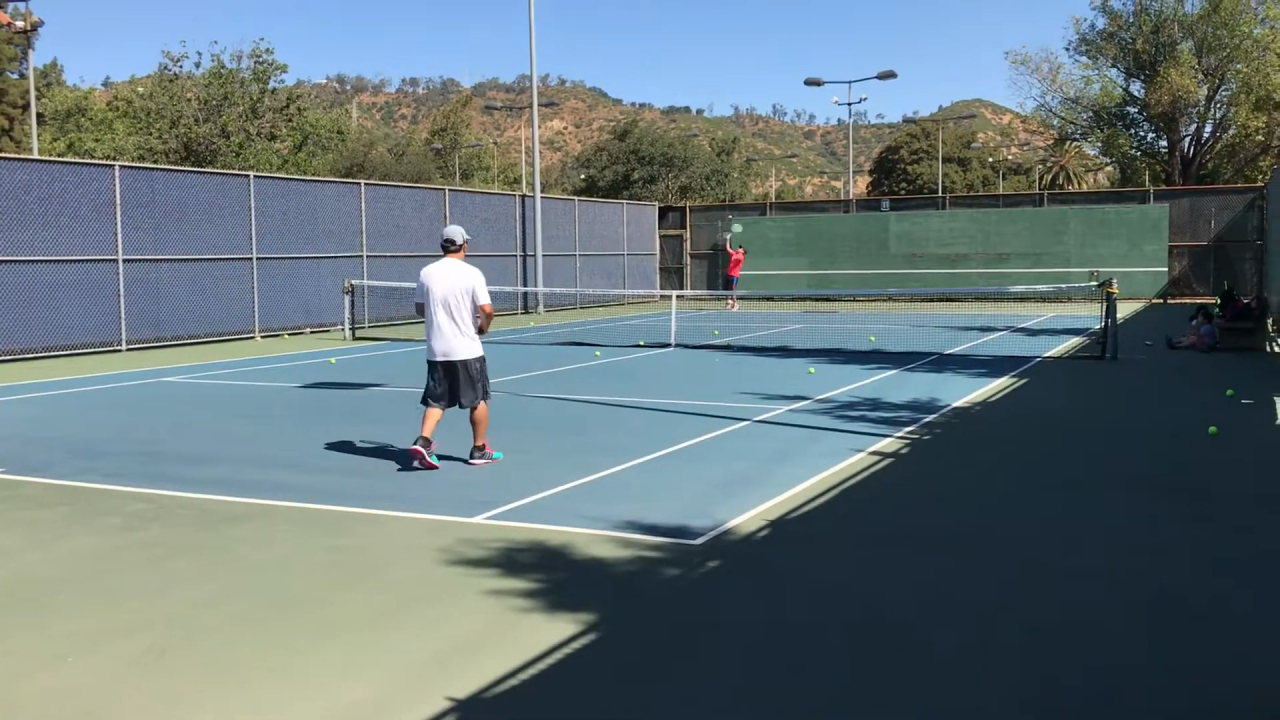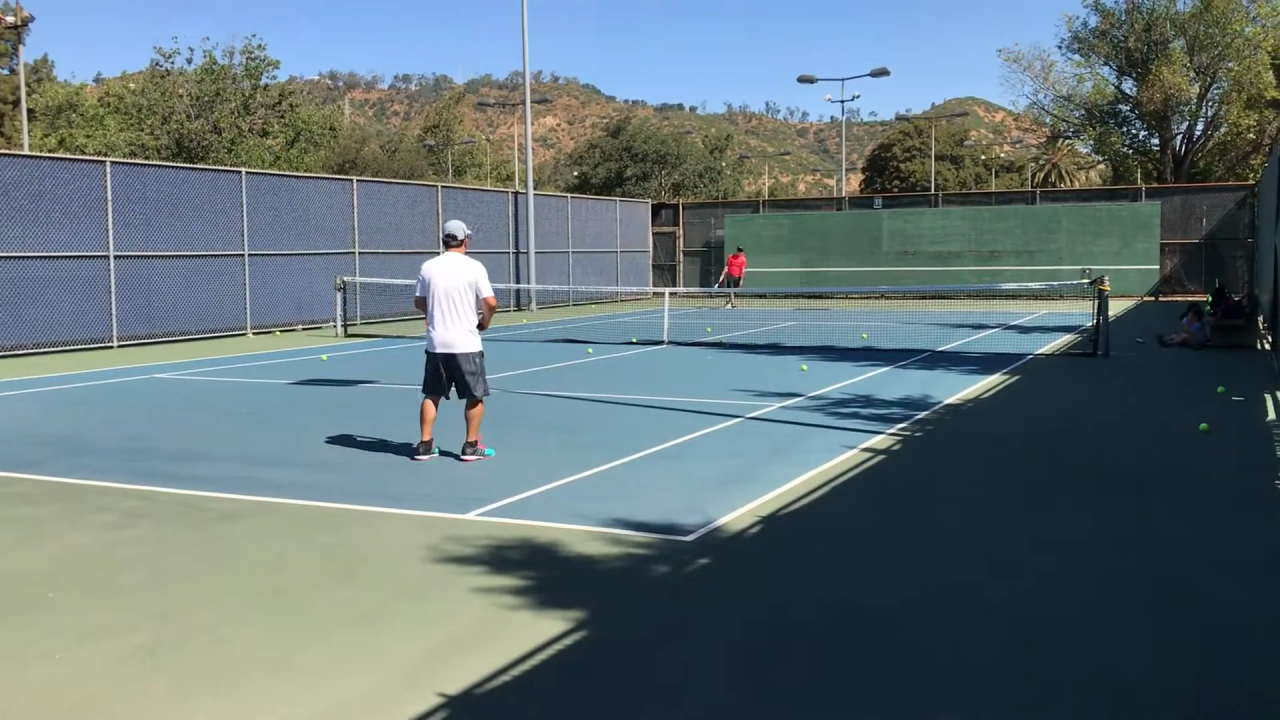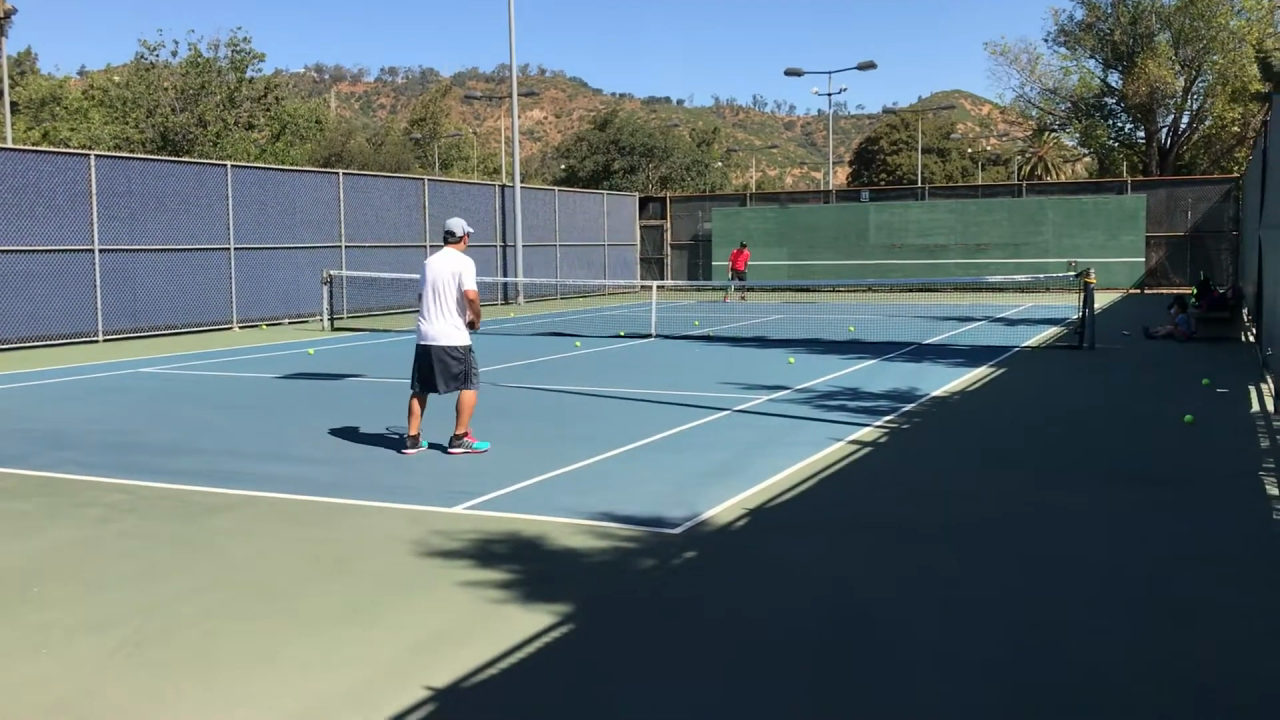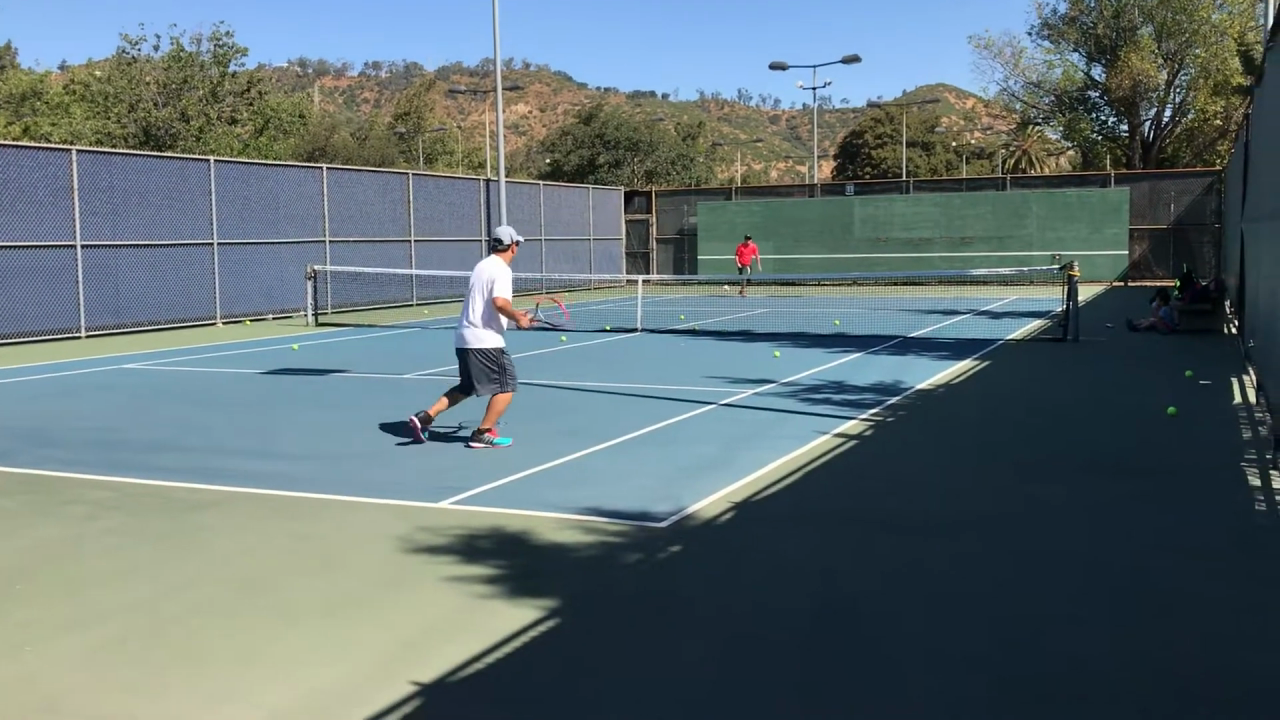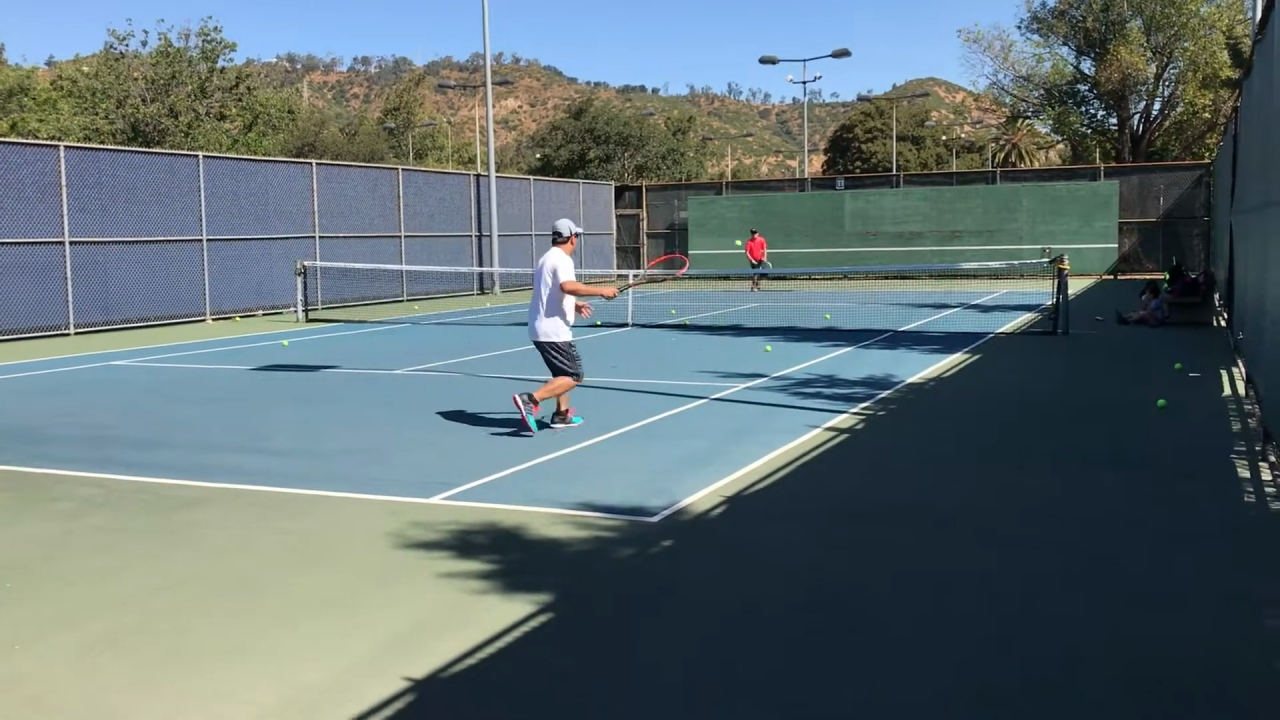
dt=0.4s
person 1, frame 1
left shoulder: (426, 273)
right shoulder: (472, 273)
left elbow: (420, 309)
right elbow: (487, 310)
right wrist: (484, 326)
left hip: (437, 351)
right hip: (467, 350)
left knee: (435, 402)
right knee: (479, 399)
left ankle: (423, 441)
right ankle: (479, 450)
person 1, frame 2
left shoulder: (428, 267)
right shoulder: (474, 267)
left elbow: (419, 303)
right elbow: (490, 303)
right wrist: (484, 321)
left hip: (436, 343)
right hip: (466, 343)
left knee: (432, 394)
right knee: (475, 395)
left ankle: (425, 445)
right ankle: (471, 446)
person 1, frame 3
left shoulder: (429, 262)
right shoulder: (464, 262)
right elbow: (471, 296)
right wrist: (476, 319)
left hip: (426, 336)
right hip: (453, 338)
left knee: (419, 389)
right knee: (468, 386)
left ankle: (413, 438)
right ankle: (459, 439)
person 1, frame 4
left shoulder: (482, 266)
right shoulder: (502, 270)
right elbow: (500, 303)
left wrist: (514, 314)
right wrist: (518, 318)
left hip: (465, 337)
right hip: (485, 341)
left knee: (467, 387)
right knee: (506, 388)
left ankle: (425, 417)
right ankle: (483, 433)
person 1, frame 5
left shoulder: (547, 258)
right shoulder: (561, 260)
right elbow: (567, 286)
left wrist: (573, 304)
right wrist: (602, 291)
left hip: (540, 329)
right hip: (553, 331)
left knee: (565, 370)
right knee: (572, 377)
left ankle: (562, 414)
right ankle: (529, 400)
